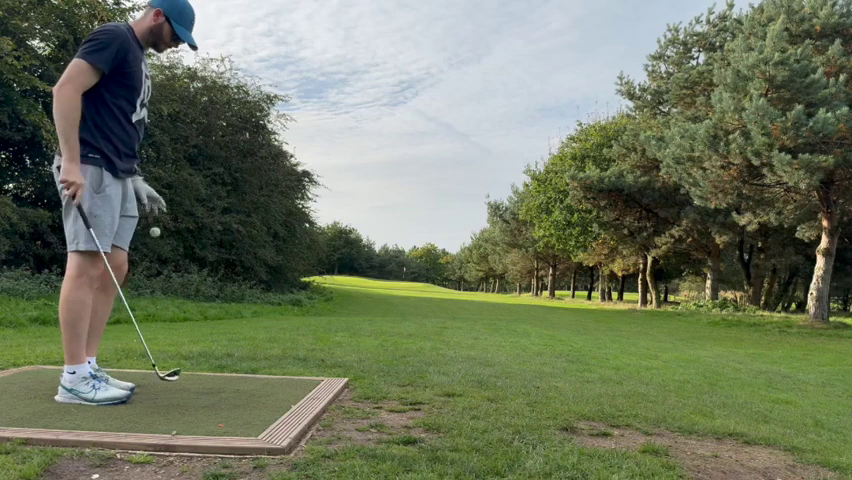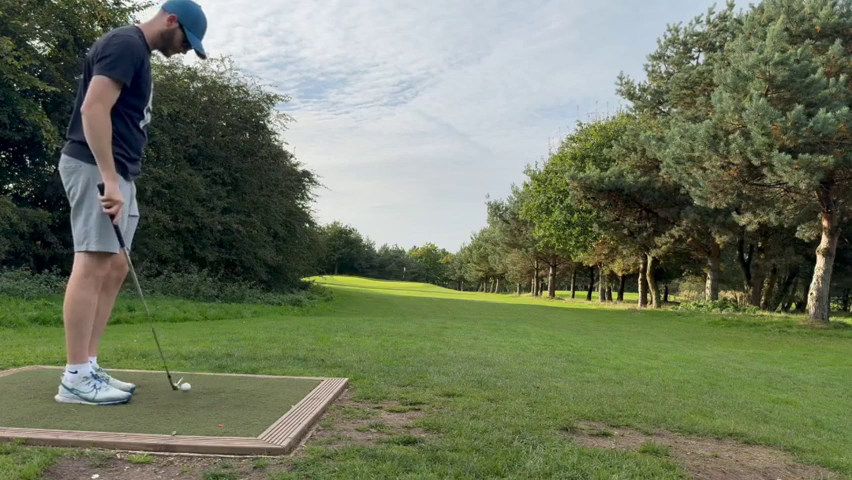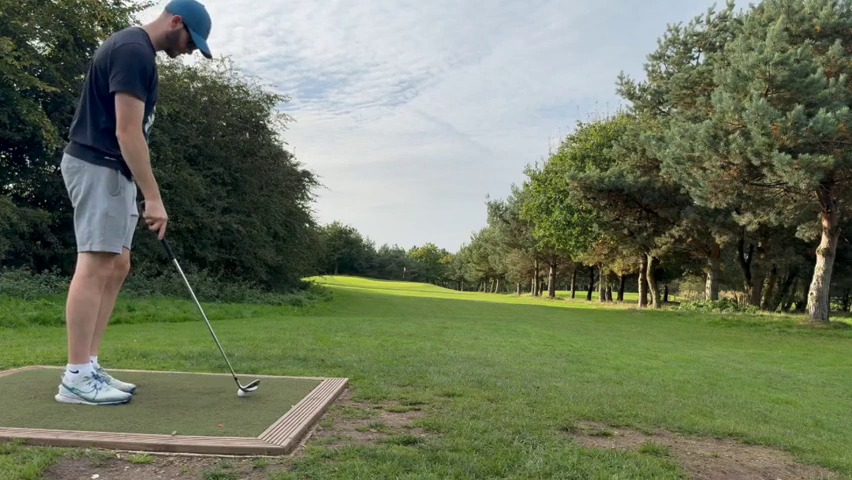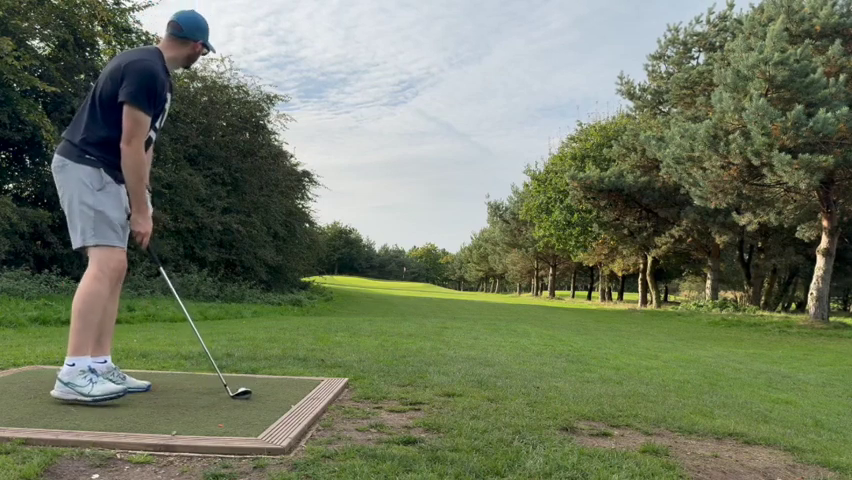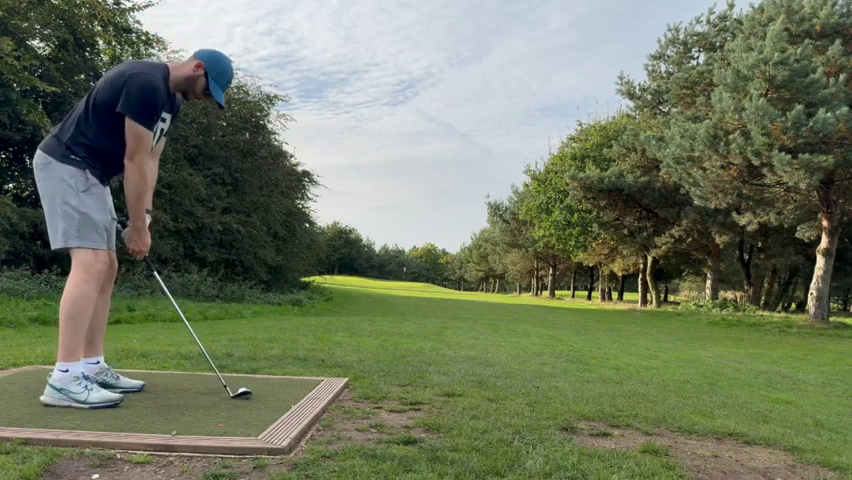
dt=1s
person 1, frame 1
left shoulder: (137, 55)
right shoulder: (113, 38)
right elbow: (65, 90)
left wrist: (137, 178)
right wrist: (71, 161)
left hip: (116, 173)
right hip: (91, 168)
left knee: (114, 268)
right knee: (86, 266)
left ankle: (88, 367)
right ankle: (74, 378)
person 1, frame 2
left shoulder: (137, 50)
right shoulder: (126, 44)
right elbow: (92, 109)
right wrist: (109, 179)
left hip: (117, 172)
right hip: (96, 168)
left knee: (114, 268)
right knee: (92, 266)
left ankle: (88, 367)
right ankle: (75, 378)
person 1, frame 3
left shoulder: (136, 49)
right shoulder: (134, 51)
right elbow: (128, 131)
left wrist: (141, 192)
right wrist: (154, 198)
left hip: (111, 170)
right hip: (99, 167)
left knee: (115, 269)
right knee: (95, 266)
left ankle: (89, 367)
right ankle: (76, 377)
person 1, frame 4
left shoulder: (156, 72)
right shoulder: (146, 70)
left elbow: (143, 143)
right elbow: (130, 144)
left wrist: (143, 195)
right wrist: (140, 211)
left hip: (104, 172)
right hip: (85, 167)
left knee: (114, 268)
right knee: (106, 264)
left ankle: (99, 366)
right ankle: (73, 371)
person 1, frame 5
left shoulder: (170, 101)
right shoulder: (146, 82)
left elbow: (150, 162)
right elbow: (134, 161)
left wrist: (145, 217)
right wrist: (138, 227)
left hip: (89, 172)
right hip: (66, 165)
left knee: (105, 268)
right knee: (91, 265)
left ankle: (92, 367)
right ankle: (65, 378)
